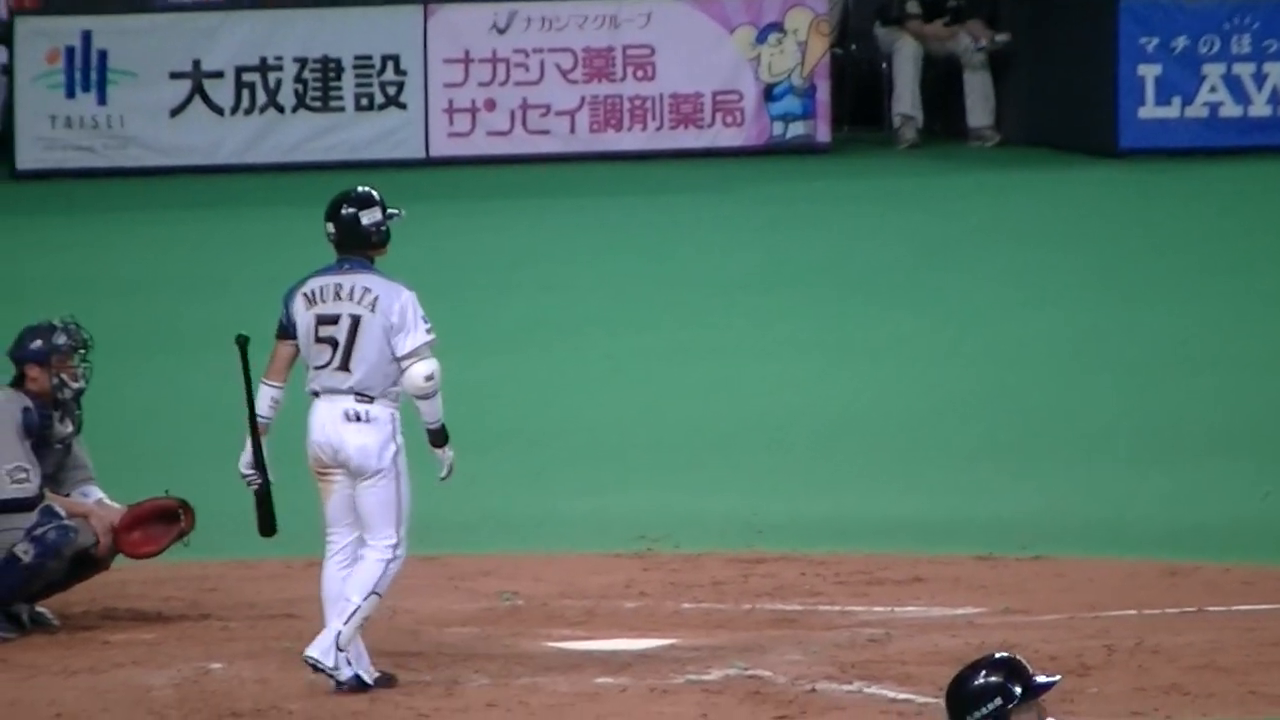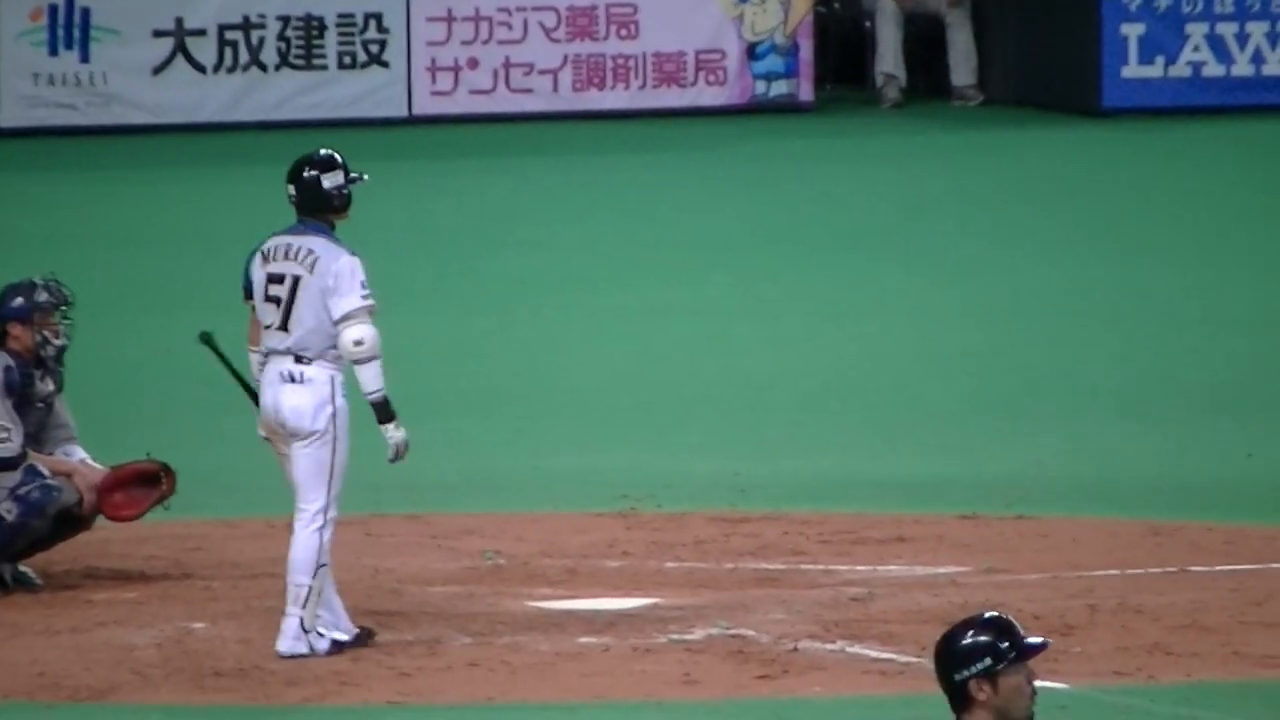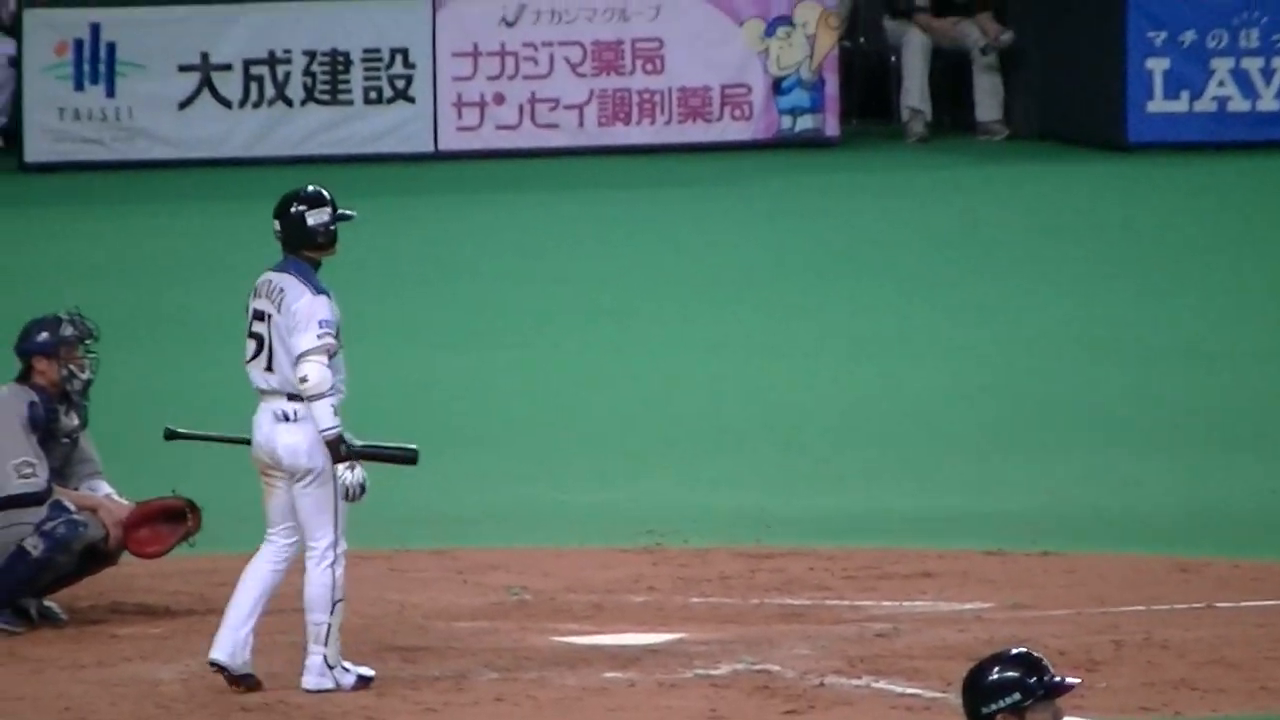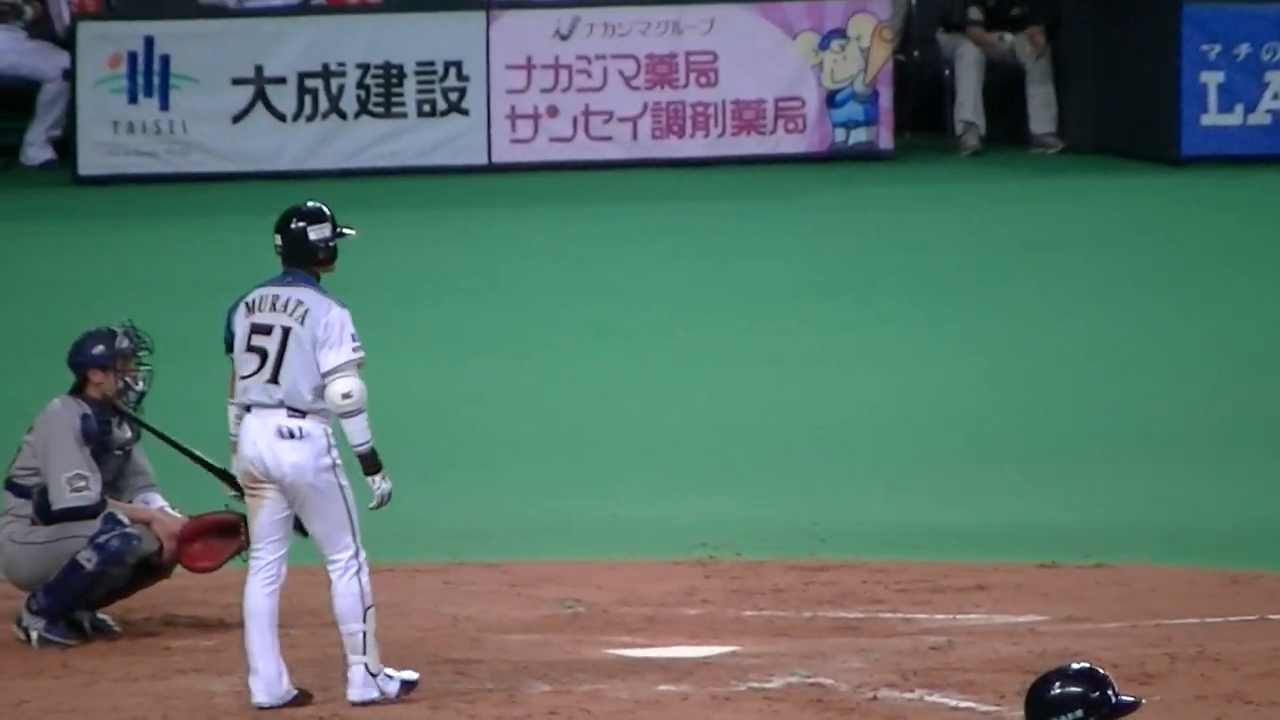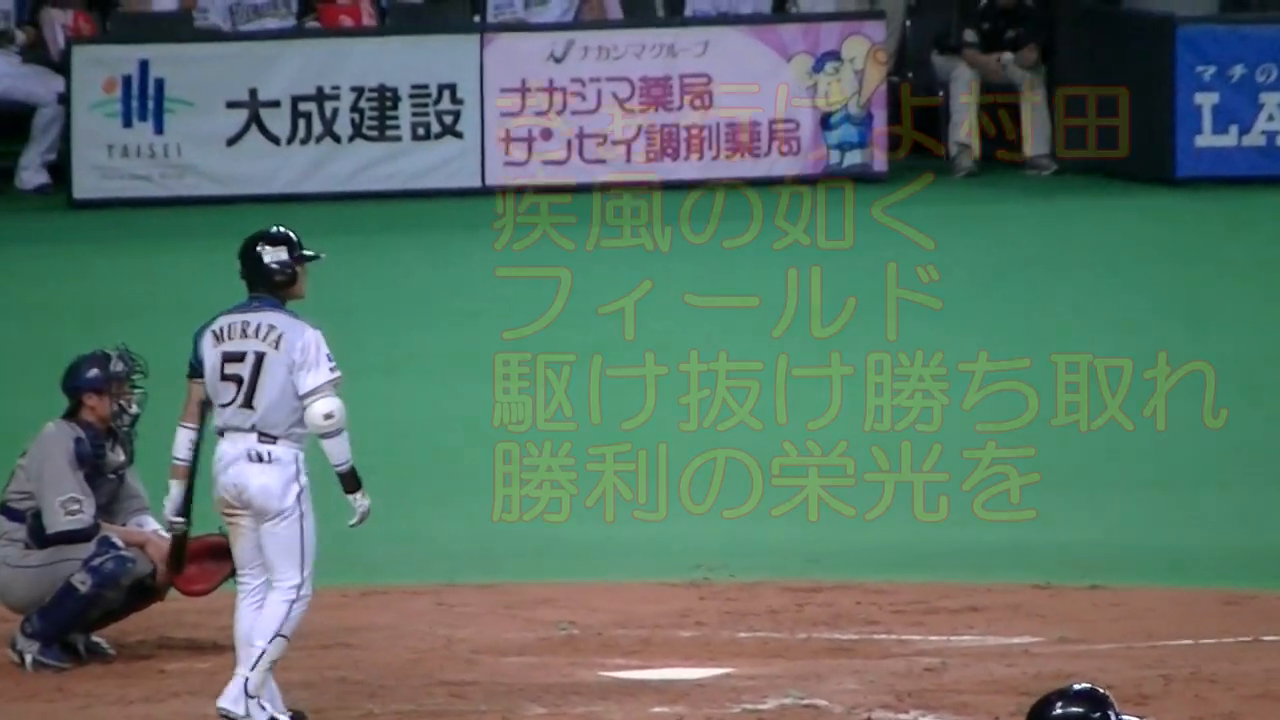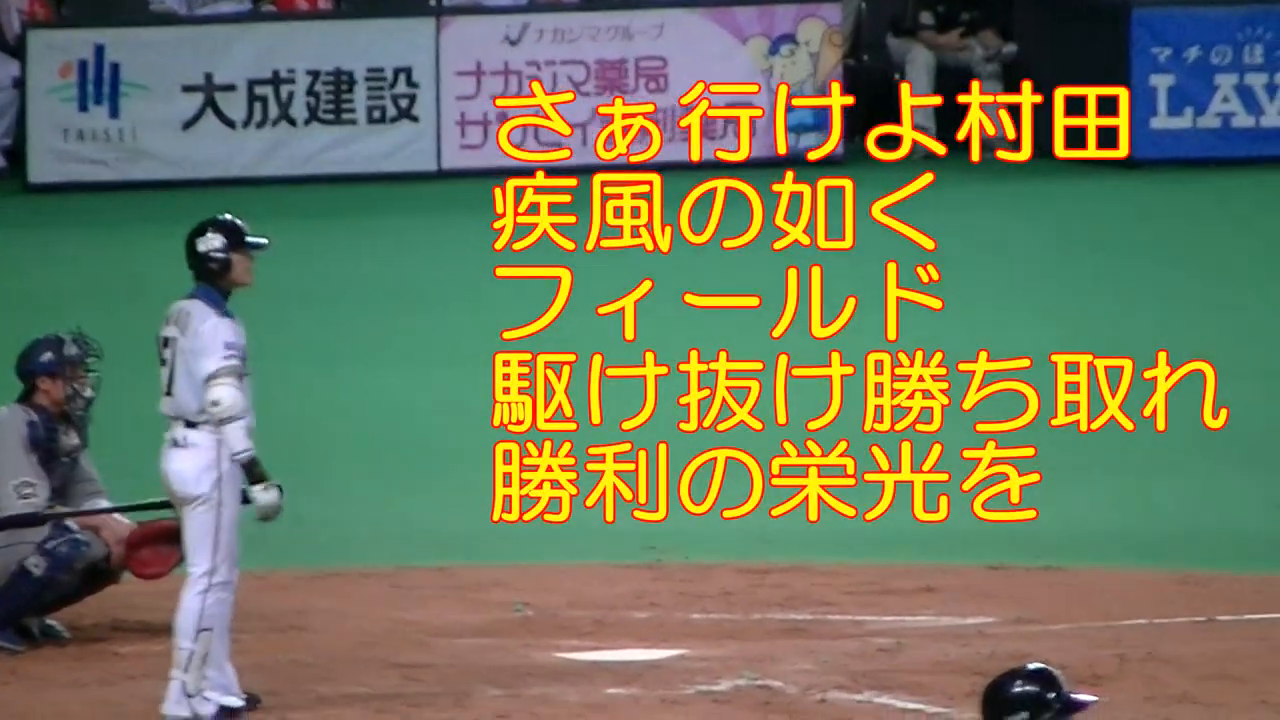
dt=0.5s
person 1, frame 1
left shoulder: (303, 293)
right shoulder: (395, 296)
left elbow: (276, 369)
right elbow: (422, 378)
left wrist: (257, 440)
right wrist: (440, 439)
left hip: (322, 423)
right hip: (372, 427)
left knee: (340, 546)
right knee: (385, 546)
left ankle: (347, 663)
right ankle: (334, 645)
person 1, frame 2
left shoulder: (264, 252)
right shoulder: (338, 260)
left elbow: (254, 335)
right elbow: (358, 345)
right wrist: (386, 415)
left hip: (273, 387)
right hip: (316, 390)
left knee: (310, 510)
right knee: (316, 514)
left ankle: (330, 619)
right ankle: (300, 631)
person 1, frame 3
left shoulder: (264, 285)
right shoulder: (310, 297)
right elbow: (314, 383)
right wrist: (343, 454)
left hip: (267, 425)
right hip: (304, 432)
left knee: (279, 543)
right knee: (326, 549)
left ankle: (231, 647)
right ankle: (323, 666)
person 1, frame 4
left shoulder: (247, 304)
right shoulder: (327, 312)
left elbow: (237, 386)
right elbow: (347, 397)
left wrist: (235, 451)
right wrist: (374, 466)
left hip: (255, 439)
right hip: (306, 443)
left knee: (266, 562)
right knee: (347, 560)
left ankle: (268, 683)
right ankle: (365, 674)
person 1, frame 5
left shoulder: (212, 331)
right shoulder: (300, 335)
left elbow: (192, 410)
right elbow: (325, 419)
left wrist: (178, 481)
right wrist: (353, 486)
left hip: (228, 465)
right hip: (277, 467)
left knee: (252, 587)
right knee: (289, 587)
person 1, frame 6
left shoulder: (182, 313)
right shoulder: (216, 323)
right elbow: (225, 409)
right wrist: (259, 478)
left hip: (187, 451)
right hip: (207, 459)
left knee: (219, 575)
right knee: (208, 577)
person 2, frame 1
left shoulder: (61, 413)
left elbow: (79, 483)
left wrist: (116, 514)
right wrist: (89, 511)
left hip: (28, 523)
left knee: (108, 532)
right knee: (58, 532)
person 2, frame 2
left shoulder: (46, 371)
left elbow: (62, 441)
left wrist: (94, 472)
right wrist: (73, 469)
left knee: (89, 494)
right knee: (44, 490)
person 2, frame 3
left shoulder: (69, 407)
left elbow: (87, 477)
left wrist: (120, 507)
right wrist: (98, 504)
left hip: (31, 523)
left knee: (115, 529)
right knee: (70, 524)
person 2, frame 4
left shoulder: (119, 420)
right shoulder: (63, 416)
left elbow: (140, 489)
right elbow: (78, 503)
left wrist: (171, 520)
right wrist: (151, 516)
left hip: (78, 537)
right hip: (27, 544)
left knee: (163, 545)
right knee: (123, 536)
left ankle: (76, 607)
right ankle: (39, 613)
person 2, frame 5
left shoulder: (114, 443)
right shoulder: (58, 440)
left elbow: (134, 512)
right elbow: (72, 527)
left wrist: (162, 542)
right wrist: (145, 540)
left hip: (69, 561)
left knee: (156, 567)
right knee: (116, 559)
left ankle: (70, 631)
right ankle: (34, 636)
person 2, frame 6
left shoulder: (69, 426)
left elbow: (89, 497)
left wrist: (123, 527)
right wrist: (100, 525)
left knee: (113, 553)
right knee: (73, 546)
left ankle: (26, 616)
